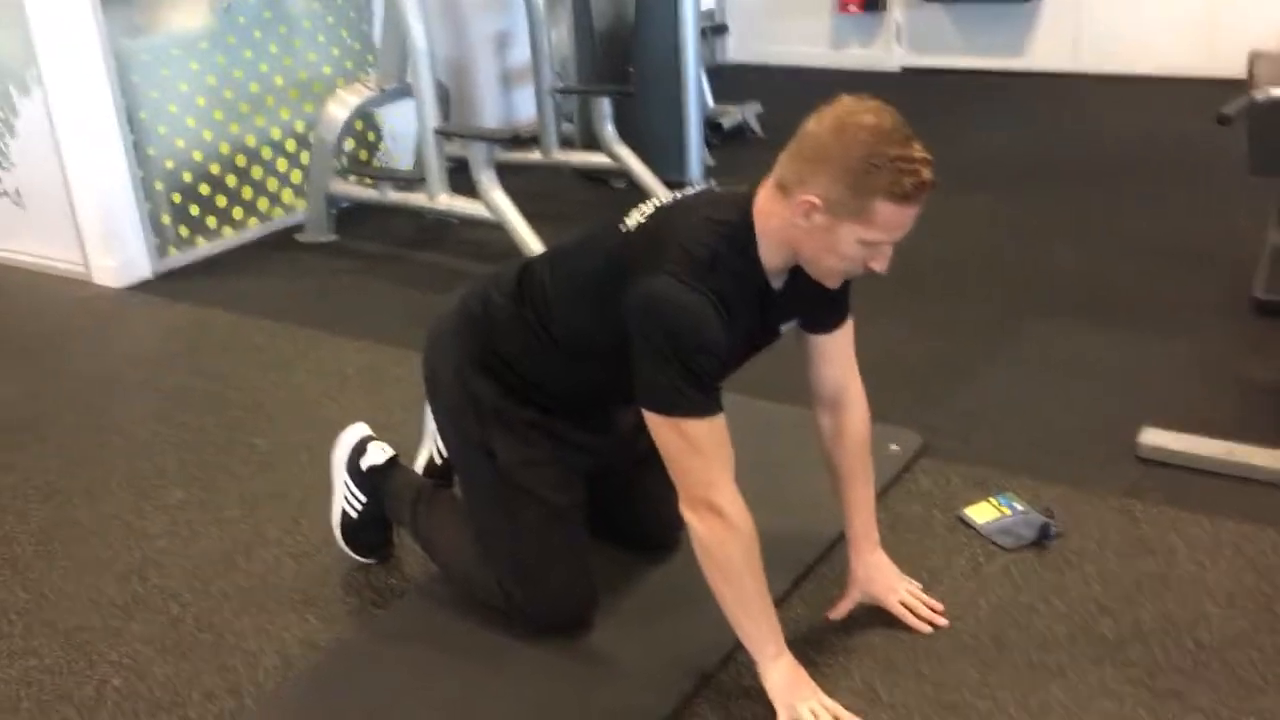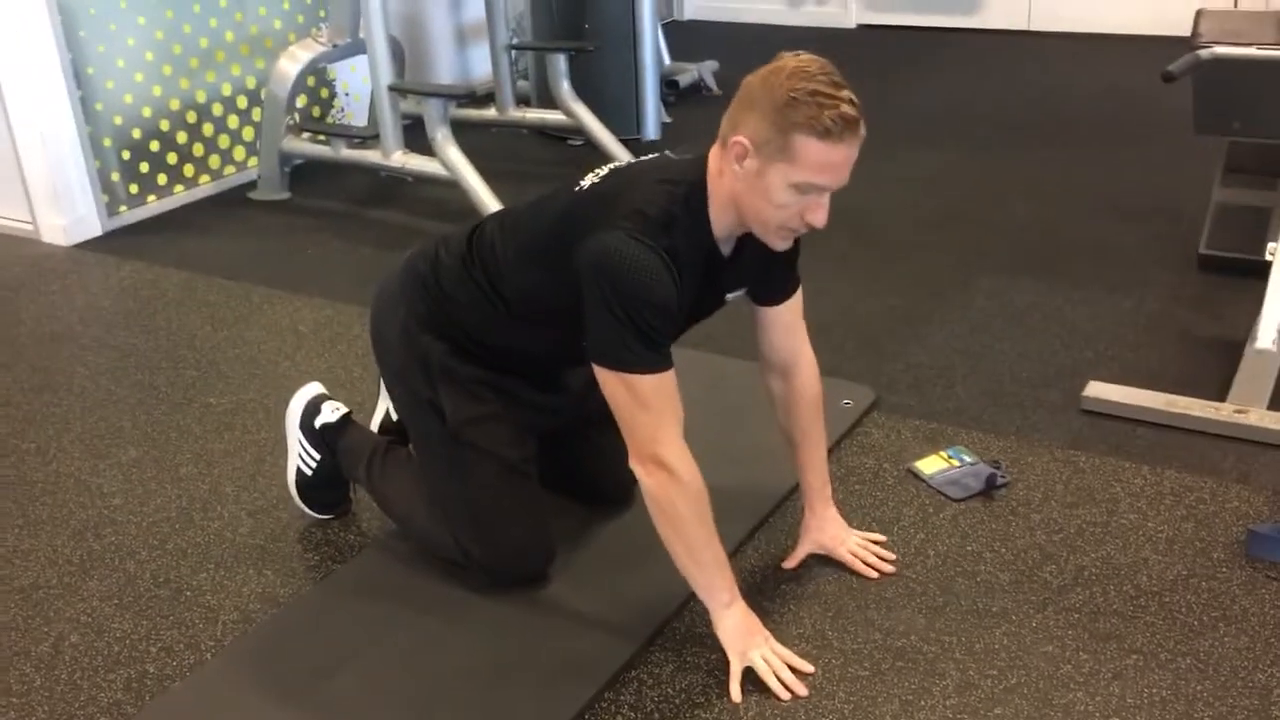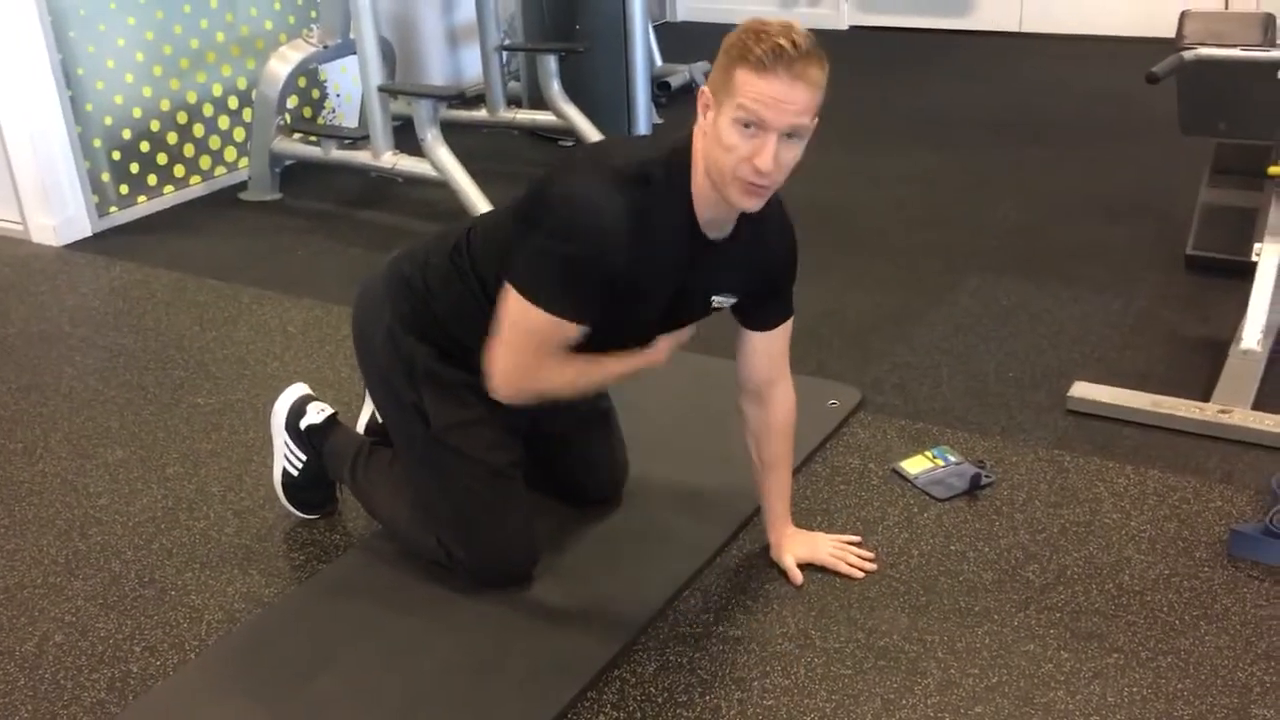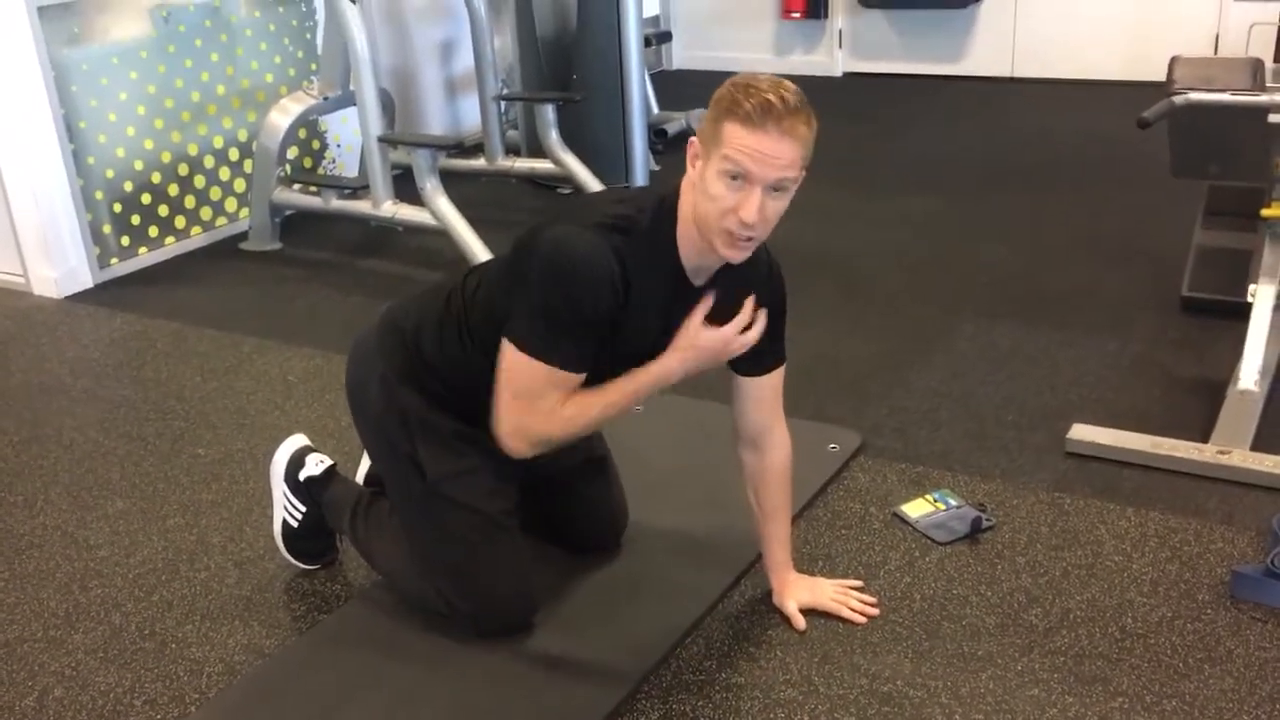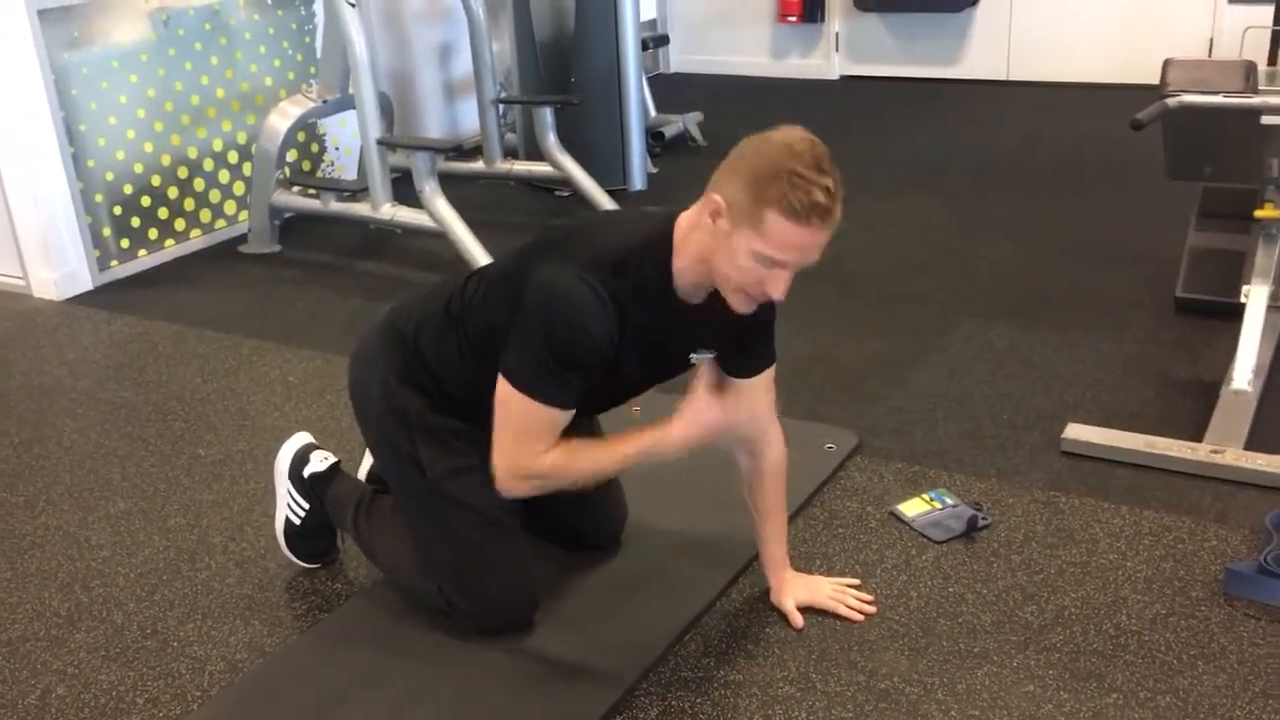
dt=1s
person 1, frame 1
left shoulder: (809, 242)
right shoulder: (680, 290)
left elbow: (840, 400)
right elbow: (710, 504)
left wrist: (867, 555)
right wrist: (776, 664)
left hip: (587, 378)
right hip: (491, 371)
left knee: (654, 532)
right knee: (555, 603)
right ankle: (382, 480)
person 1, frame 2
left shoulder: (767, 221)
right shoulder: (631, 252)
left elbow: (790, 365)
right elbow: (659, 457)
left wrist: (820, 510)
right wrist: (728, 611)
left hip: (538, 338)
right hip: (437, 331)
left knee: (608, 486)
right knee: (512, 556)
right ankle: (336, 439)
person 1, frame 3
left shoulder: (767, 238)
right shoulder: (601, 207)
left elbow: (766, 387)
right elbow: (512, 378)
left wrist: (782, 530)
right wrist: (648, 356)
left hip: (524, 335)
right hip: (421, 336)
left knee: (597, 488)
right knee: (497, 557)
left ankle: (404, 424)
right ankle: (322, 440)
person 1, frame 4
left shoulder: (754, 280)
right shoulder: (587, 254)
left elbow: (762, 435)
right elbow: (523, 433)
left wrist: (784, 576)
right wrist: (673, 365)
left hip: (519, 382)
right hip: (413, 382)
left knee: (598, 533)
right knee: (498, 606)
right ankle: (322, 492)
person 1, frame 5
left shoulder: (745, 289)
right shoulder: (578, 293)
left elbow: (757, 436)
right elbow: (519, 469)
left wrist: (779, 571)
right wrist: (676, 436)
left hip: (511, 381)
right hip: (414, 383)
left knee: (598, 525)
right knee: (498, 601)
left ankle: (442, 472)
right ankle: (328, 489)
